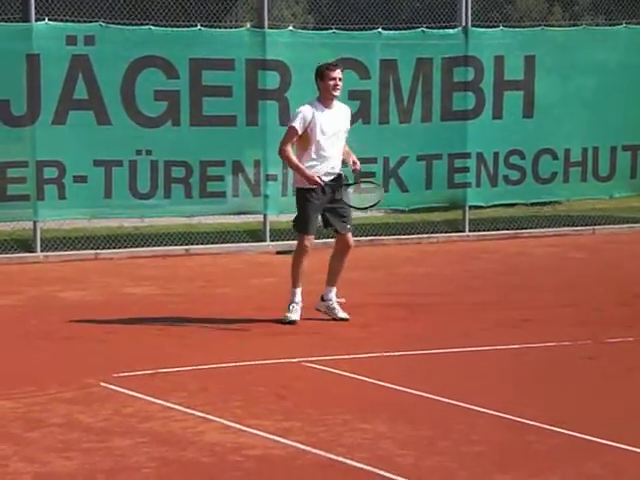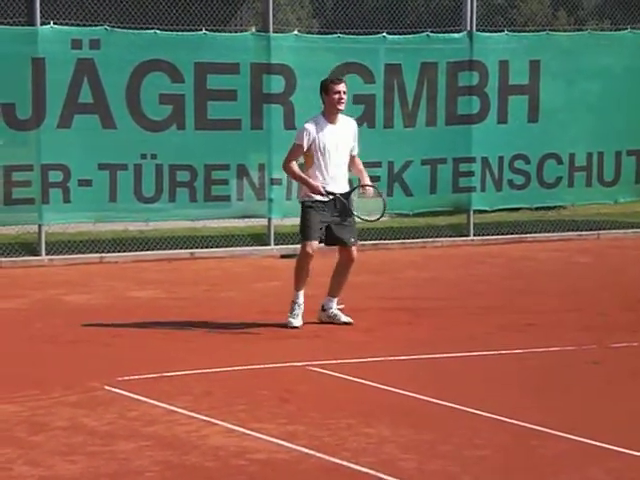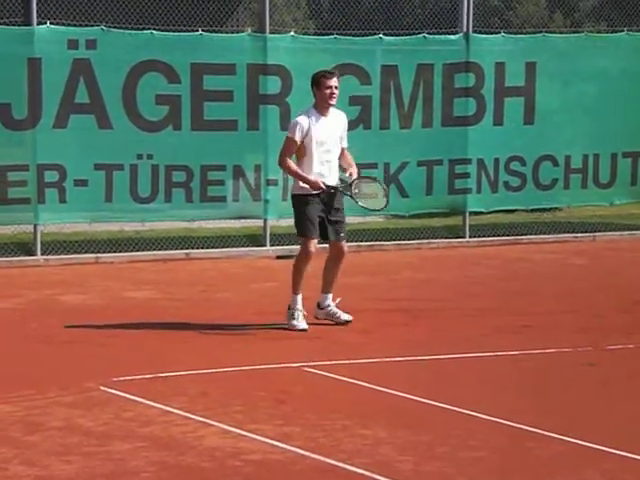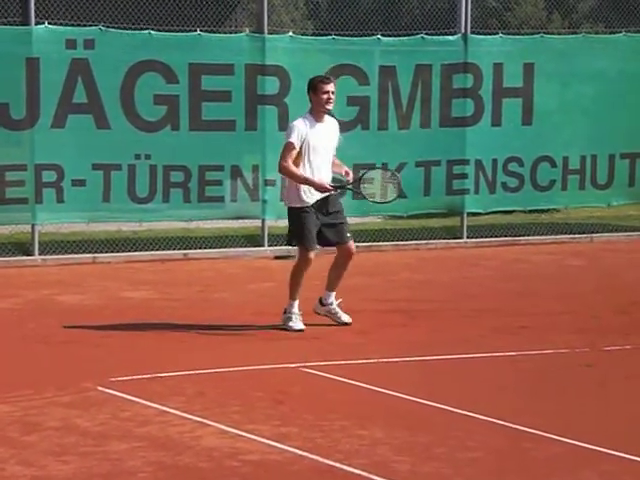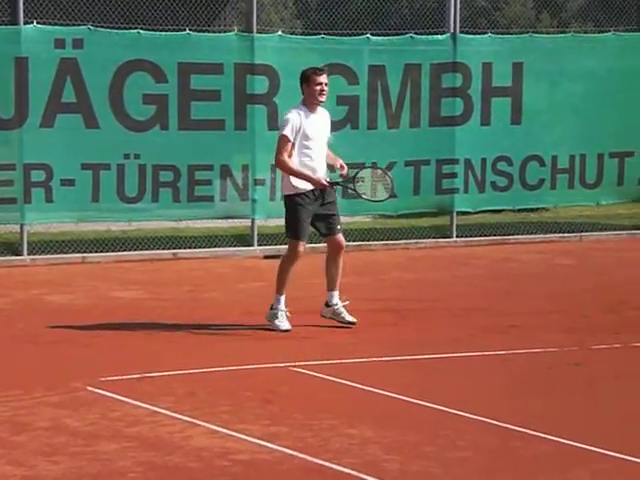
dt=0.2s
person 1, frame 1
left shoulder: (345, 111)
right shoulder: (306, 112)
right elbow: (284, 149)
left wrist: (351, 157)
right wrist: (304, 173)
left hip: (335, 185)
right hip: (309, 186)
left knee: (346, 242)
right knee: (305, 244)
left ankle: (328, 299)
right ankle: (295, 300)
person 1, frame 2
left shoulder: (351, 125)
right shoulder: (310, 128)
right elbow: (288, 163)
left wrist: (363, 176)
right wrist: (309, 183)
left hip: (340, 200)
right hip: (314, 200)
left knee: (349, 255)
right knee: (308, 250)
left ankle: (329, 308)
right ankle: (297, 303)
person 1, frame 3
left shoulder: (341, 118)
right shoulder: (302, 121)
right elbow: (283, 159)
left wrist: (351, 167)
right wrist: (307, 179)
left hip: (332, 192)
right hip: (306, 194)
left knee: (339, 249)
right knee: (308, 249)
left ankle: (325, 304)
right ankle: (295, 308)
person 1, frame 4
left shoulder: (333, 125)
right shoulder: (299, 126)
right elbow: (284, 166)
left wrist: (342, 169)
right wrist: (312, 182)
left hip: (327, 198)
right hip: (303, 201)
left knee: (347, 250)
right knee: (307, 256)
left ankle: (326, 302)
right ankle: (291, 311)
person 1, frame 5
left shoulder: (325, 116)
right shoulder: (293, 118)
right elbow: (280, 160)
left wrist: (335, 160)
right wrist: (309, 177)
left hip: (322, 190)
right hip: (299, 192)
left knee: (337, 243)
right knee: (296, 250)
left ankle: (332, 303)
right ankle: (277, 308)
